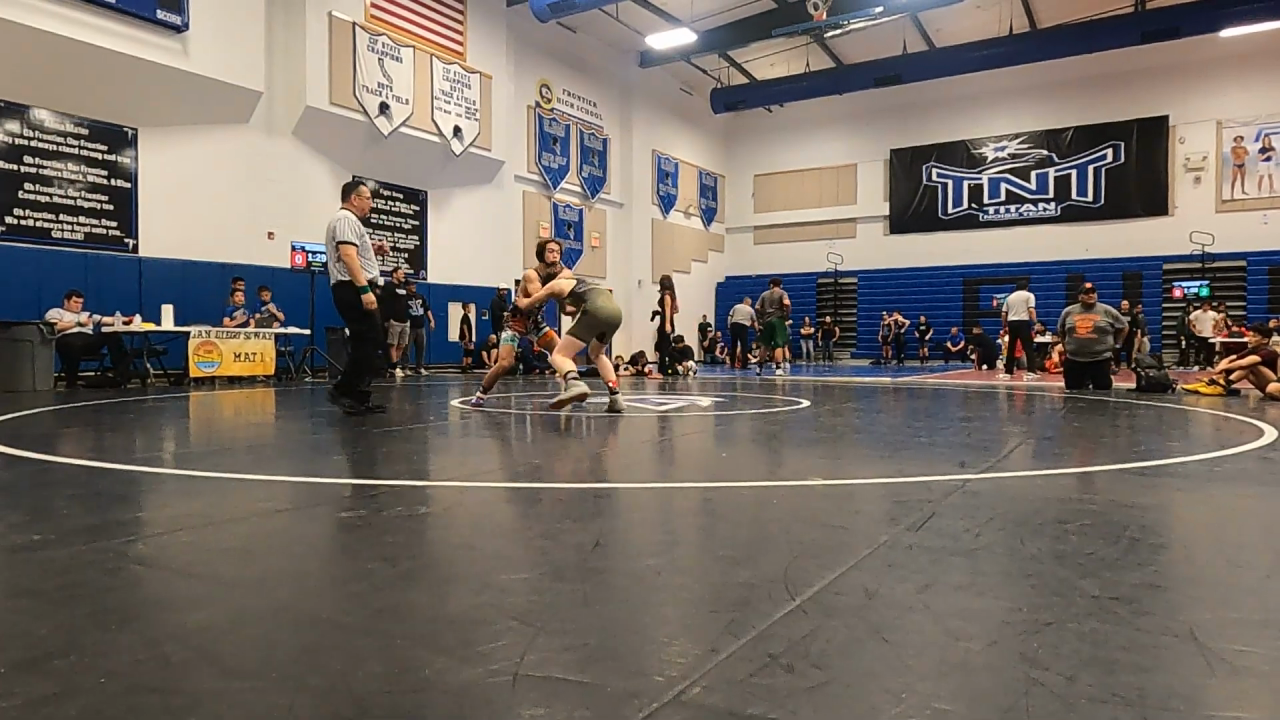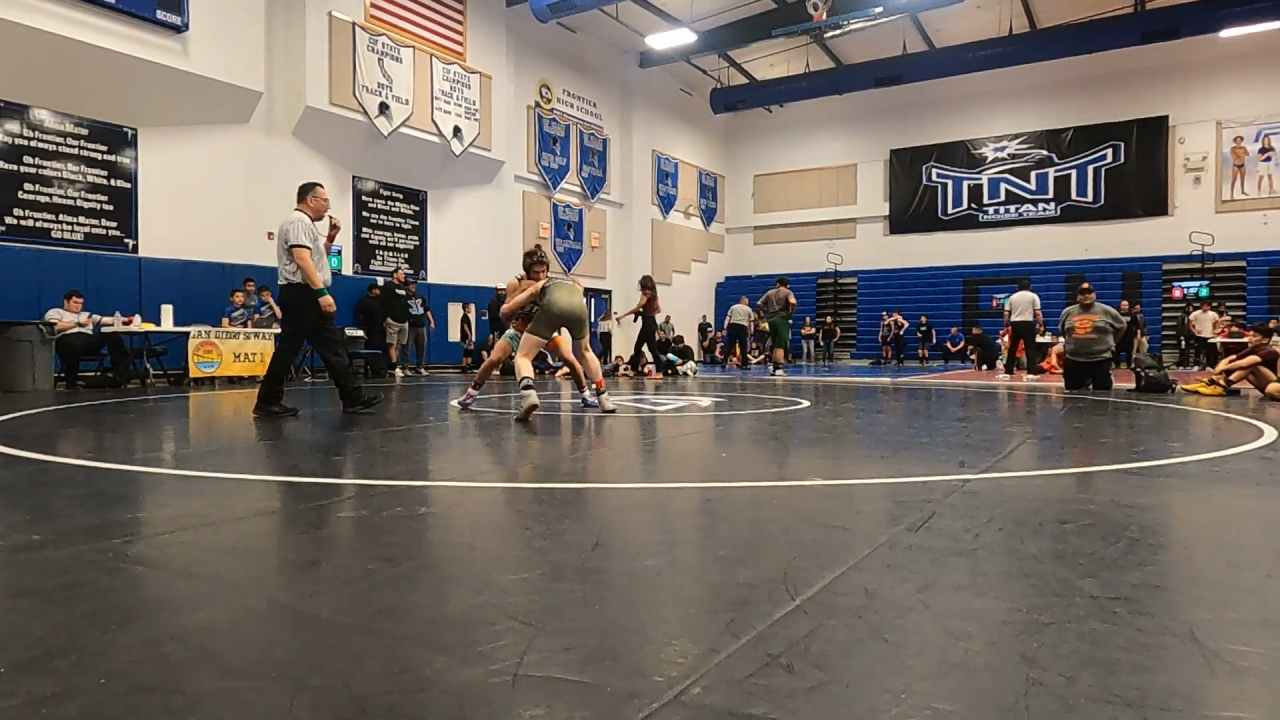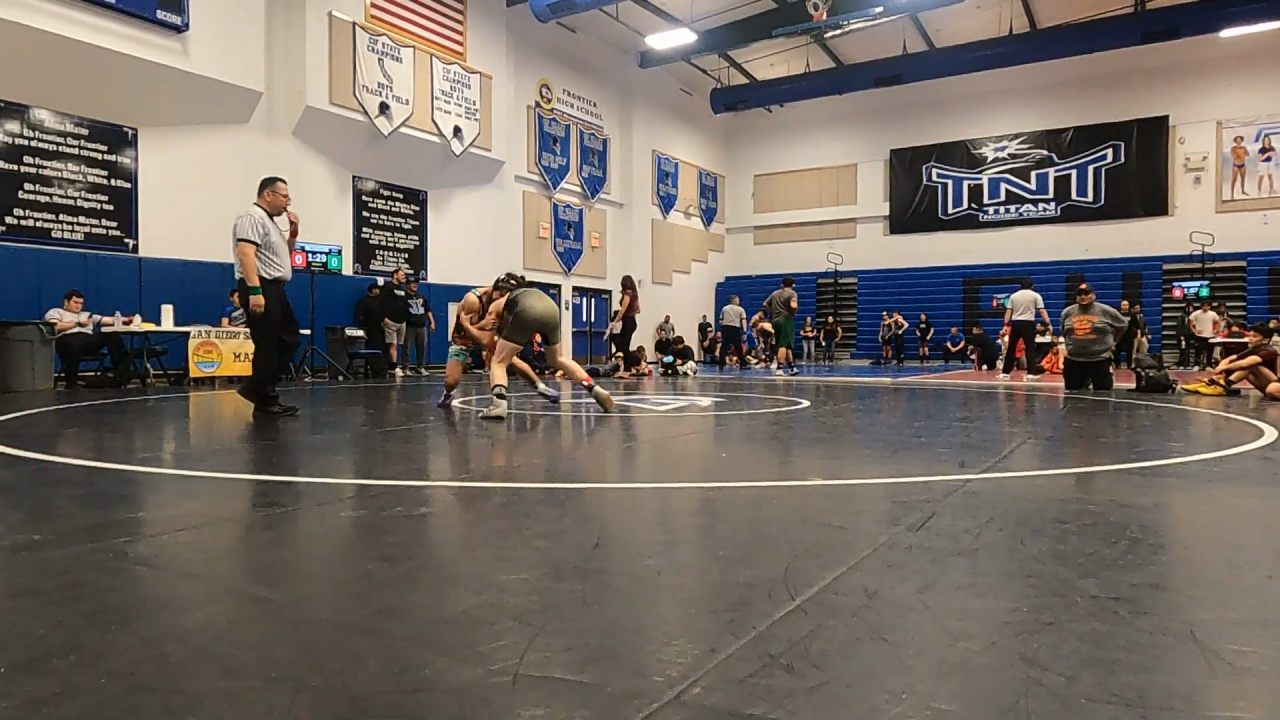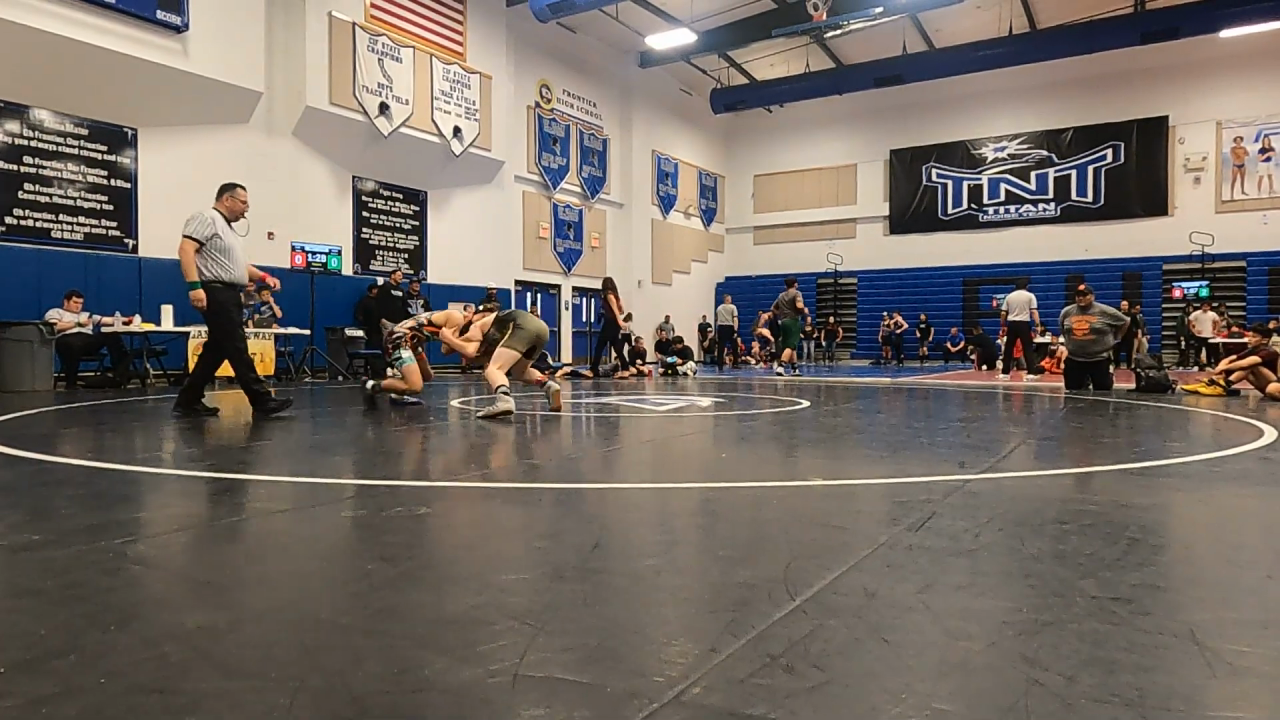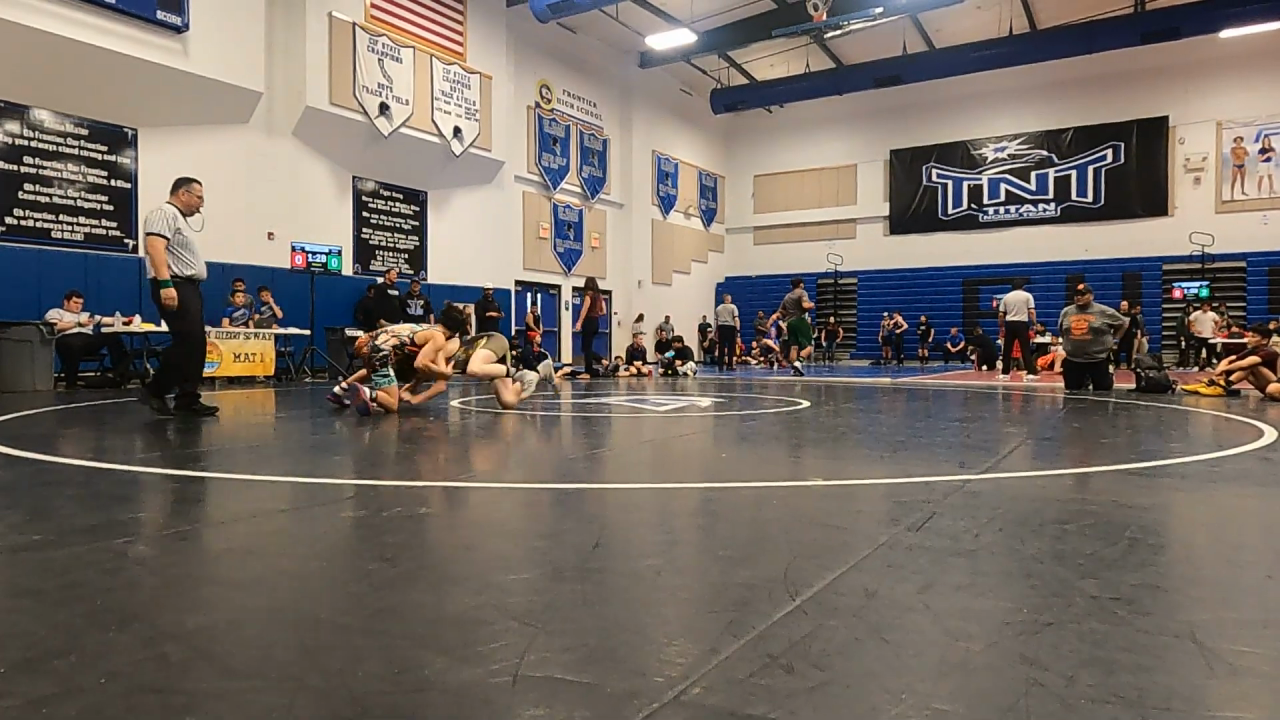
dt=0.3s
person 1, frame 1
left shoulder: (349, 221)
right shoulder: (346, 220)
right elbow: (347, 256)
left wrist: (374, 250)
right wrist: (364, 289)
left hip: (354, 290)
right hip: (352, 290)
left knee: (365, 344)
right knee: (369, 342)
left ankle: (355, 397)
right ankle: (343, 391)
person 1, frame 2
left shoulder: (306, 224)
right shoulder: (298, 222)
left elbow: (318, 258)
right elbow: (302, 260)
left wrist: (331, 237)
right wrist: (322, 292)
left hip: (308, 294)
right hip: (301, 294)
left knee: (332, 345)
right knee: (290, 348)
left ankle: (353, 396)
right ankle: (268, 401)
person 1, frame 3
left shoulder: (270, 221)
right shoulder: (253, 217)
left elbow: (284, 255)
right elbow: (246, 254)
left wrist: (294, 232)
right wrist: (254, 291)
left hip: (274, 290)
right hip: (262, 290)
left knee: (289, 340)
right knee: (267, 346)
left ankle: (257, 389)
right ankle: (266, 402)
person 1, frame 4
left shoulder: (227, 227)
right shoulder: (206, 218)
left elbow: (239, 266)
right elbow: (186, 250)
left wrist: (265, 277)
right wrist: (194, 286)
left hip: (229, 294)
right hip: (215, 292)
left knee: (217, 350)
right knee: (236, 347)
left ankle: (189, 400)
right ankle: (261, 400)
person 1, frame 5
left shoulder: (179, 218)
right shoulder: (165, 214)
right elbow: (155, 248)
right wrist: (165, 285)
left hip: (186, 290)
right hip: (174, 289)
left knee: (195, 343)
right knee: (188, 341)
left ankle: (186, 401)
right ankle: (155, 392)
